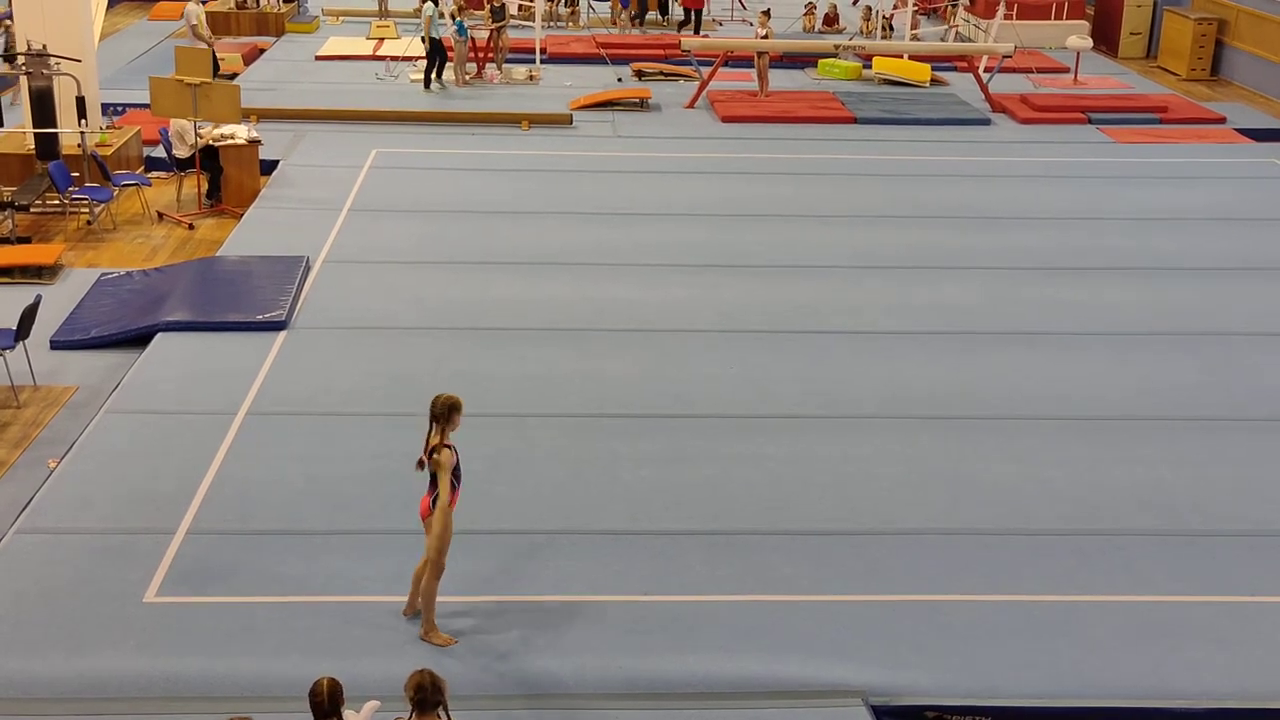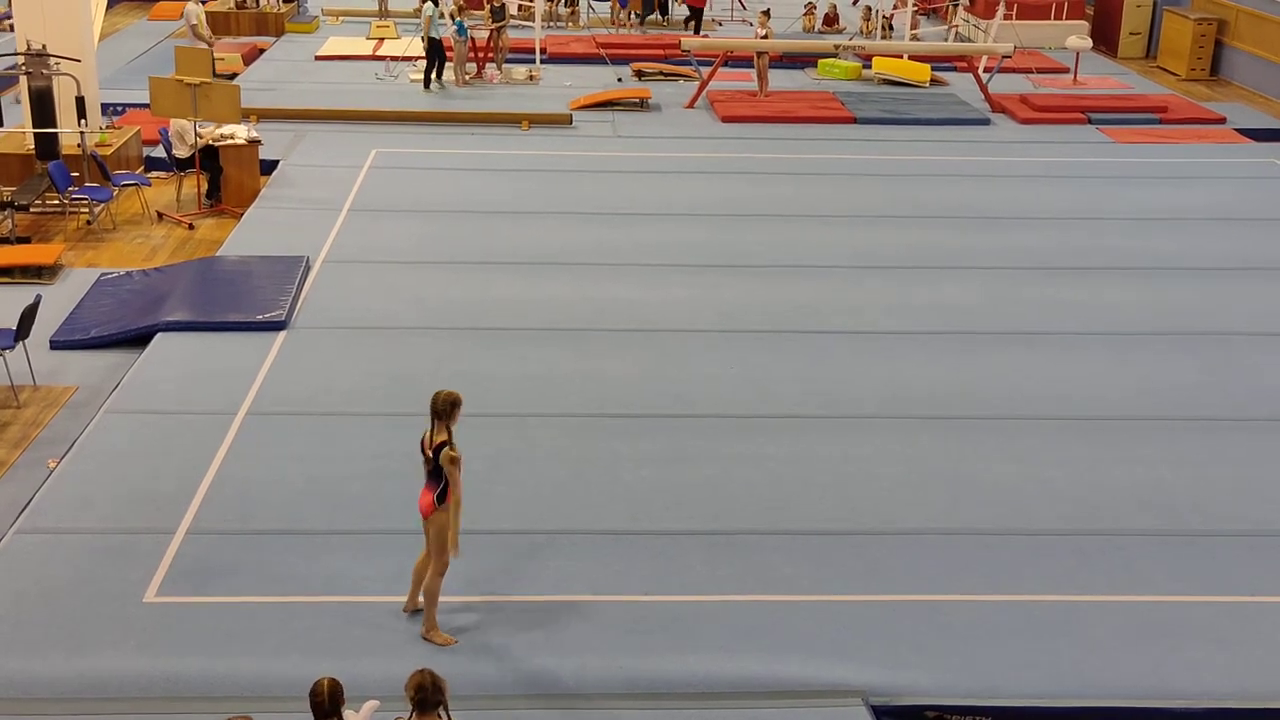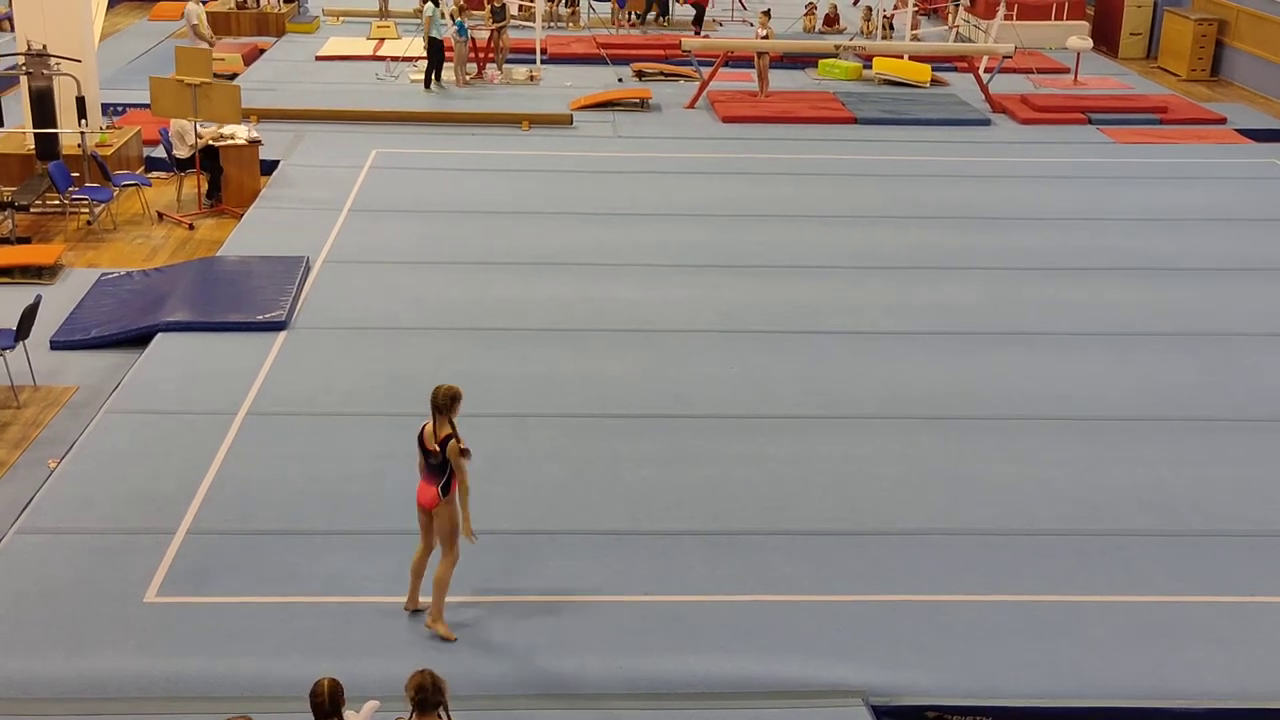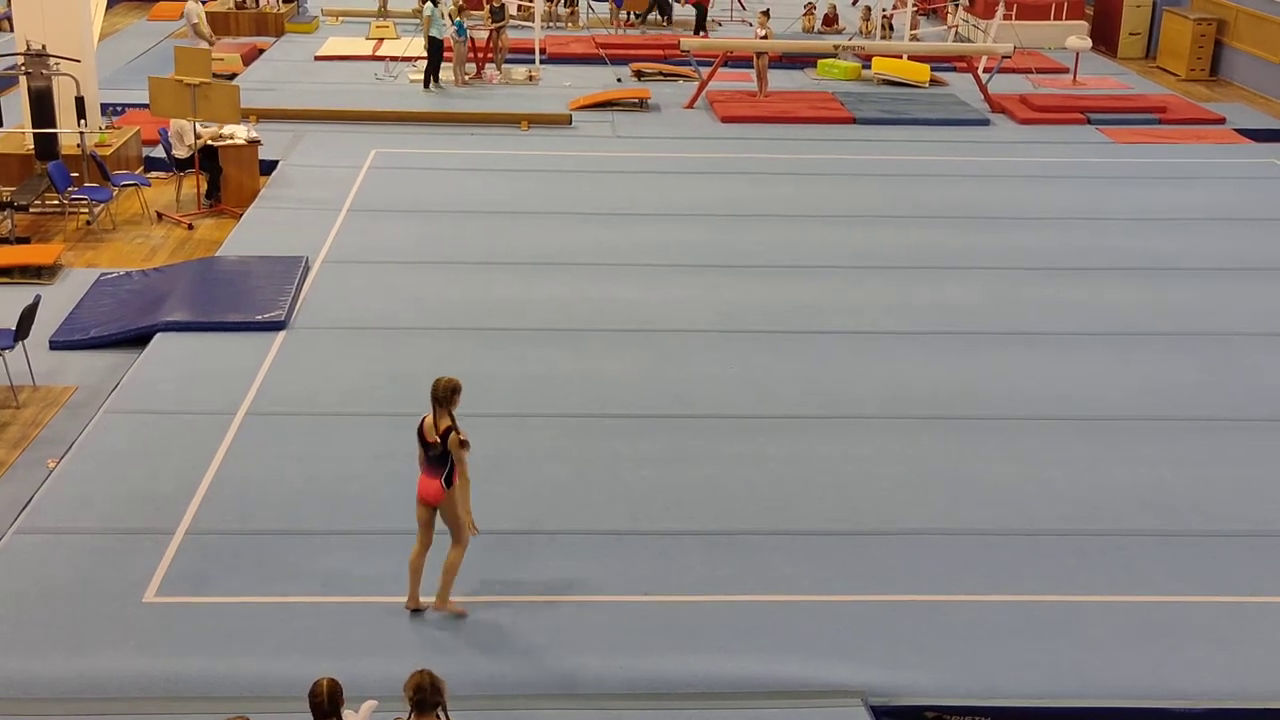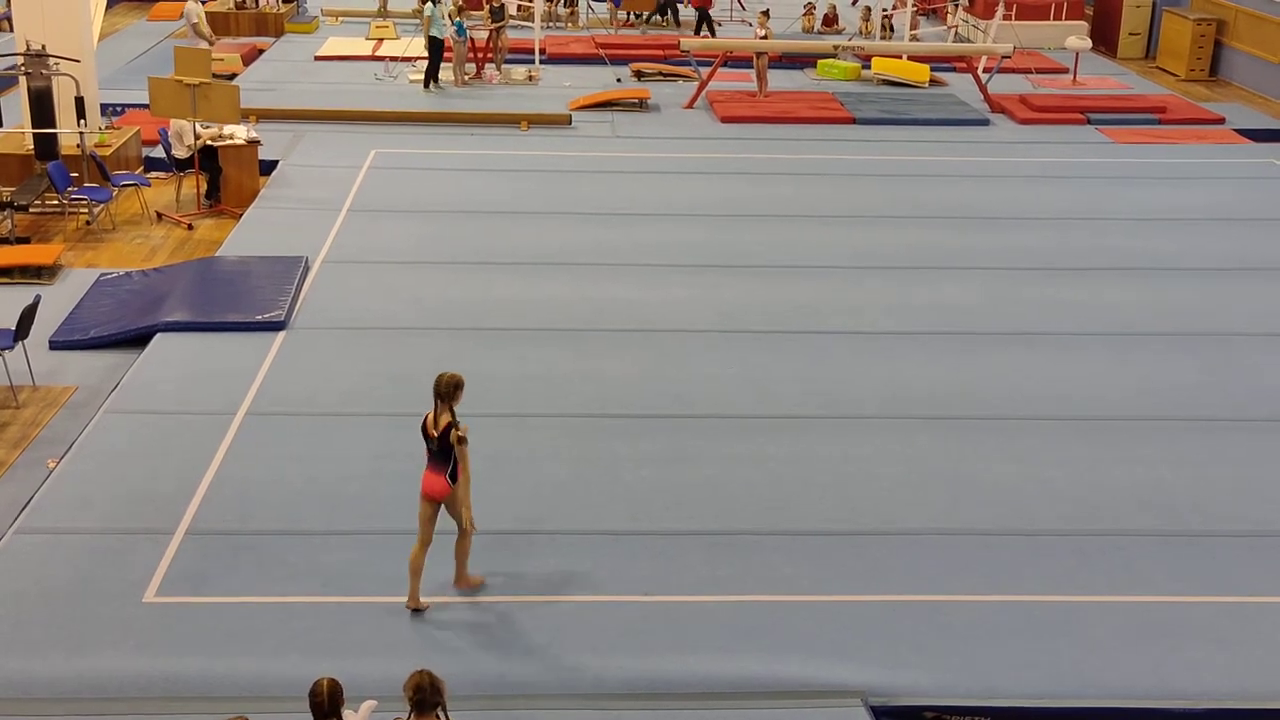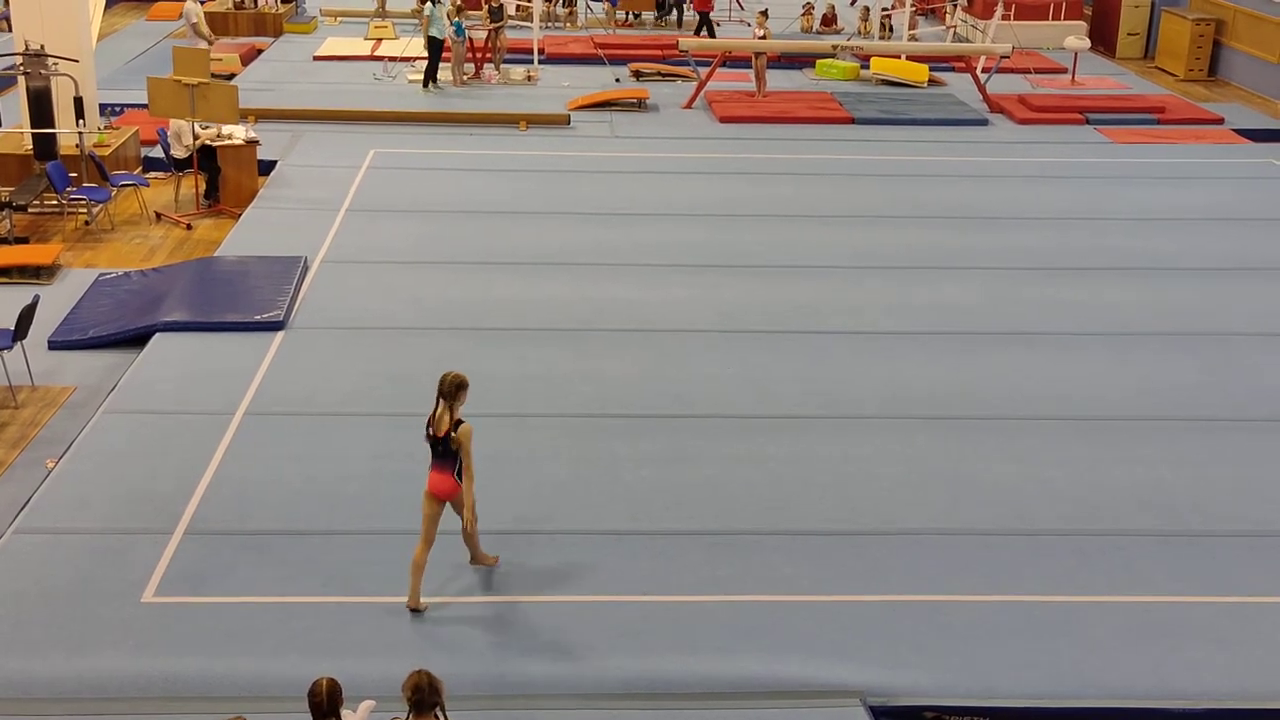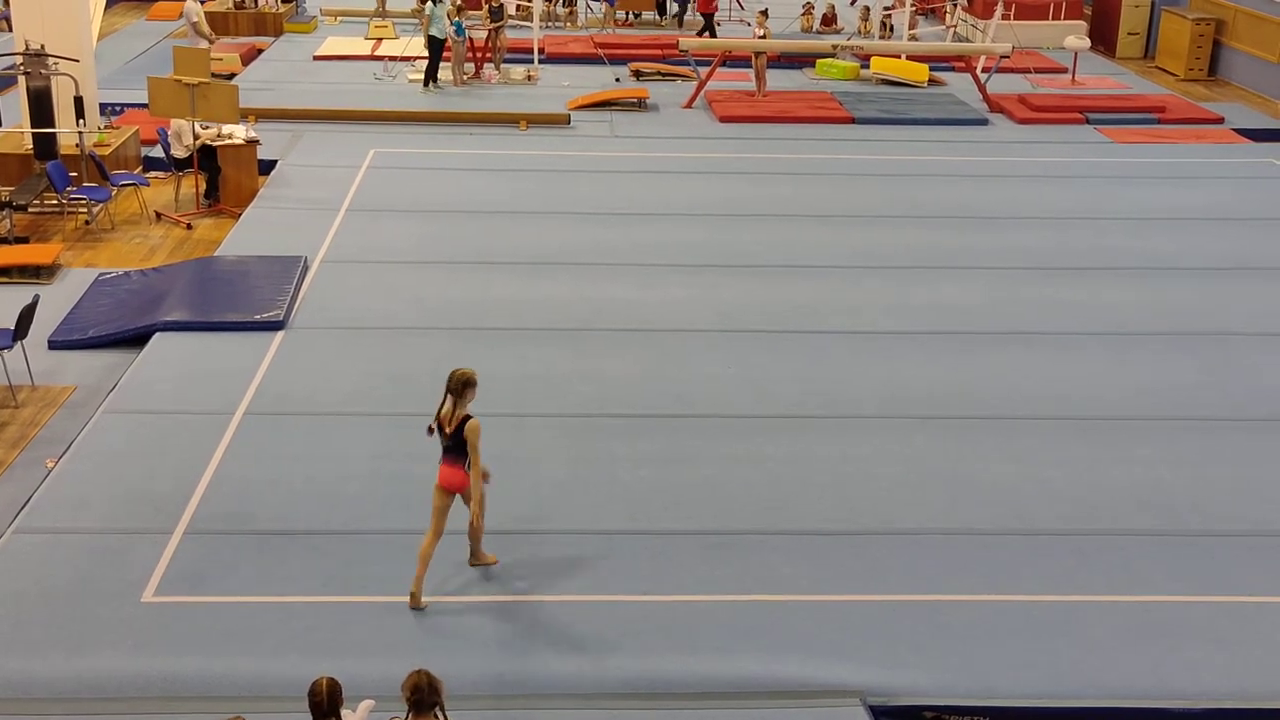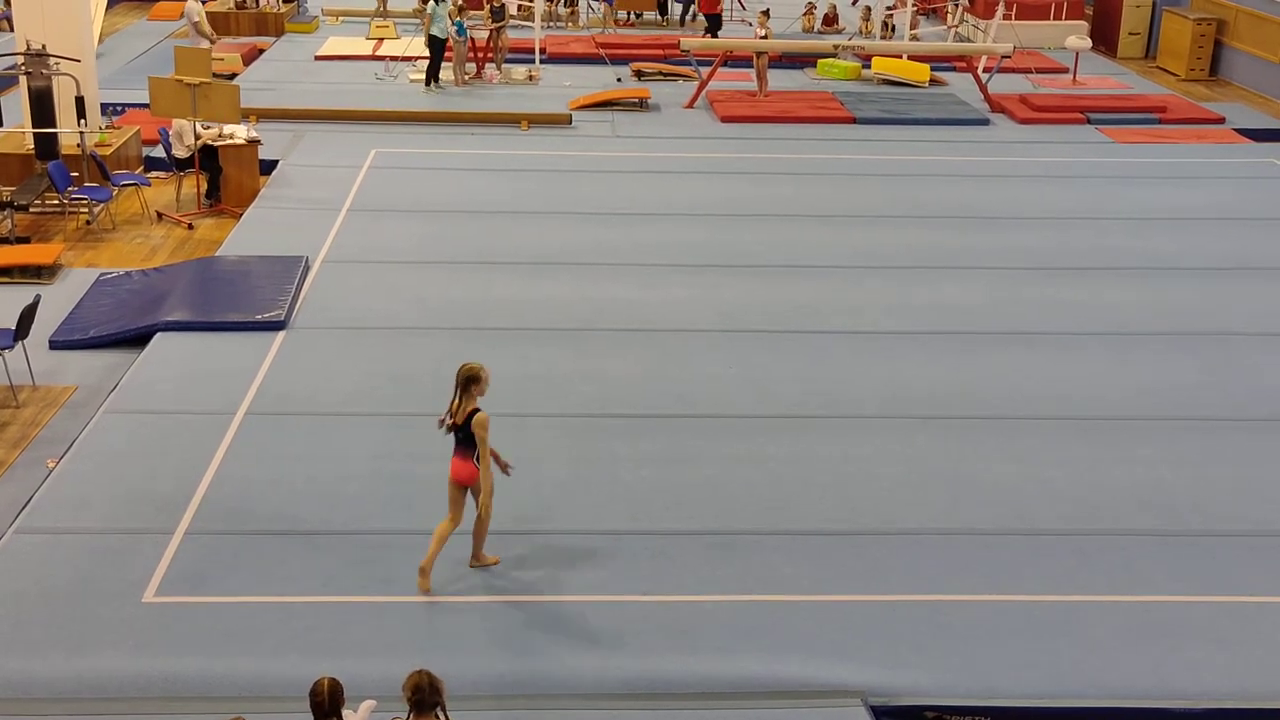
dt=0.1s
person 1, frame 1
left shoulder: (439, 441)
right shoulder: (445, 452)
right elbow: (444, 491)
right wrist: (436, 532)
left hip: (434, 506)
right hip: (437, 510)
left knee: (432, 559)
right knee: (436, 567)
left ankle: (412, 604)
right ankle: (428, 628)
person 1, frame 2
left shoulder: (426, 436)
right shoulder: (449, 451)
right elbow: (455, 492)
right wrist: (453, 530)
left hip: (426, 498)
right hip: (440, 507)
left knee: (430, 553)
right knee: (439, 565)
left ankle: (412, 601)
right ankle: (430, 627)
person 1, frame 3
left shoulder: (424, 430)
right shoulder: (455, 443)
right elbow: (462, 482)
right wrist: (466, 520)
left hip: (423, 492)
right hip: (442, 498)
left knee: (425, 546)
right knee: (450, 555)
left ankle: (412, 600)
right ankle: (435, 617)
person 1, frame 4
left shoulder: (423, 423)
right shoulder: (455, 435)
right elbow: (462, 474)
right wrist: (467, 511)
left hip: (423, 485)
right hip: (444, 490)
left knee: (423, 543)
right knee: (460, 539)
left ankle: (412, 598)
right ankle: (442, 598)
person 1, frame 5
left shoulder: (427, 420)
right shoulder: (457, 430)
right elbow: (464, 469)
right wrist: (466, 507)
left hip: (428, 482)
right hip: (449, 486)
left knee: (422, 541)
right knee: (465, 528)
left ankle: (413, 597)
right ankle: (462, 577)
person 1, frame 6
left shoulder: (432, 419)
right shoulder: (463, 428)
right elbow: (467, 467)
right wrist: (468, 504)
left hip: (433, 481)
right hip: (453, 484)
left knee: (425, 540)
right knee: (470, 522)
left ankle: (414, 597)
right ankle: (477, 556)
person 1, frame 7
left shoulder: (441, 414)
right shoulder: (471, 424)
right elbow: (474, 462)
left wrist: (481, 469)
right wrist: (476, 500)
left hip: (444, 474)
right hip: (463, 477)
left knee: (434, 532)
right knee: (476, 517)
left ankle: (416, 589)
right ankle: (477, 555)
person 1, frame 8
left shoulder: (455, 406)
right shoulder: (480, 417)
right elbow: (482, 454)
left wrist: (497, 458)
right wrist: (486, 493)
left hip: (457, 466)
right hip: (473, 469)
left knee: (452, 518)
right knee: (483, 514)
left ankle: (427, 565)
right ankle: (477, 556)
